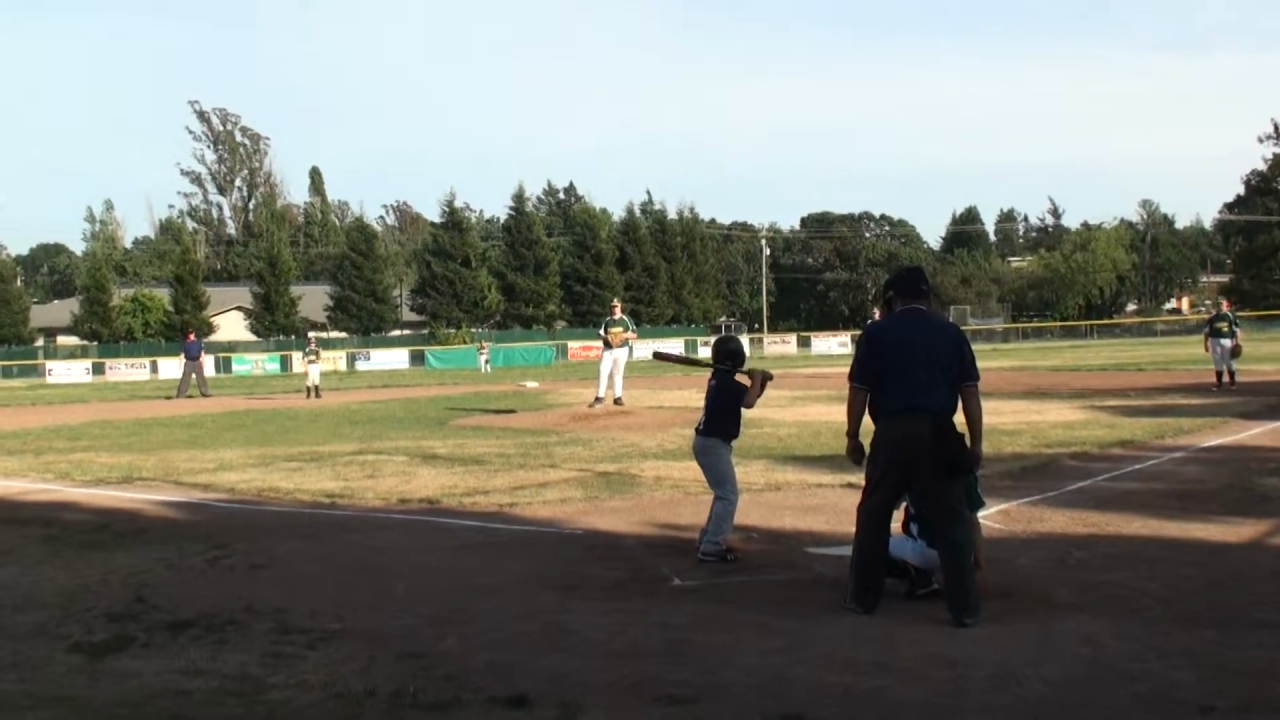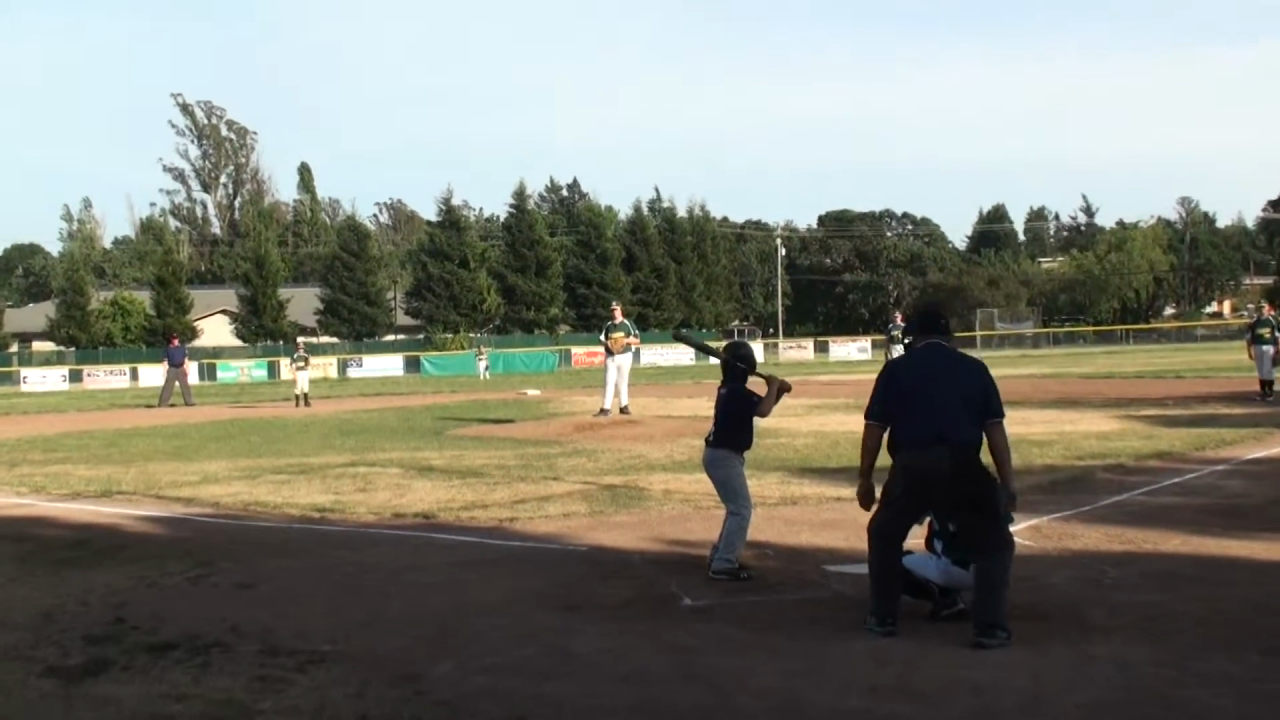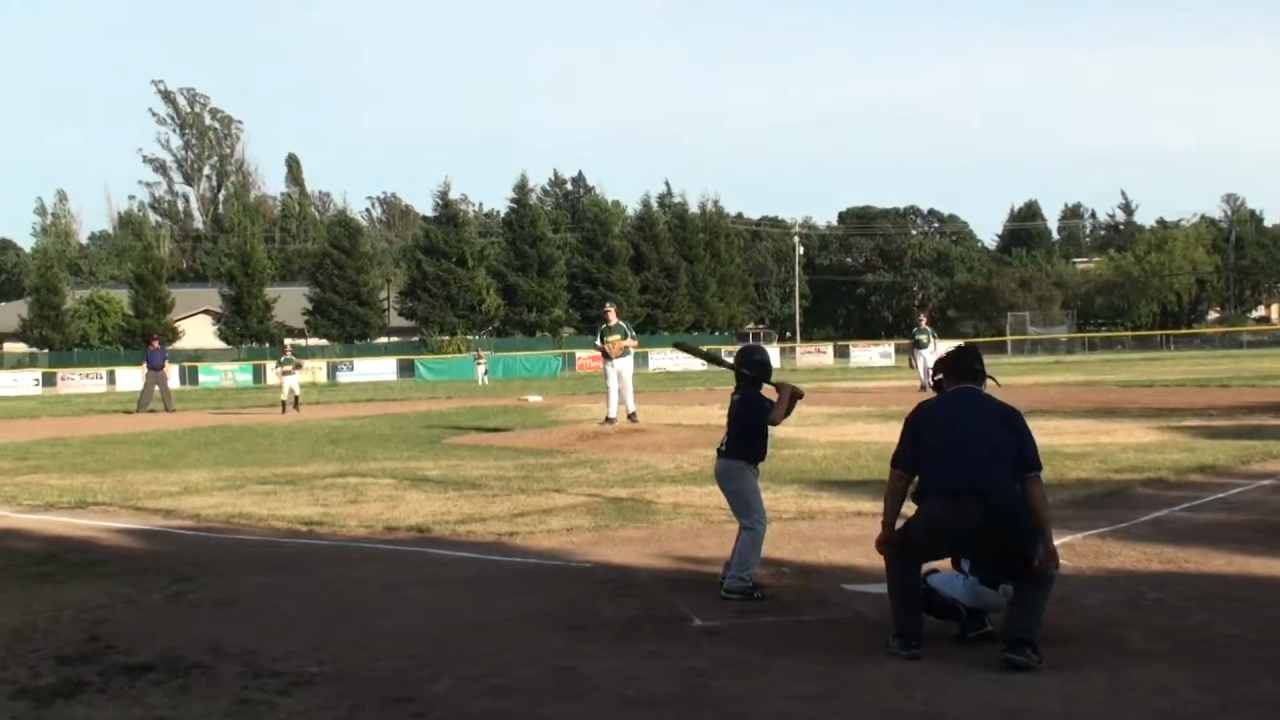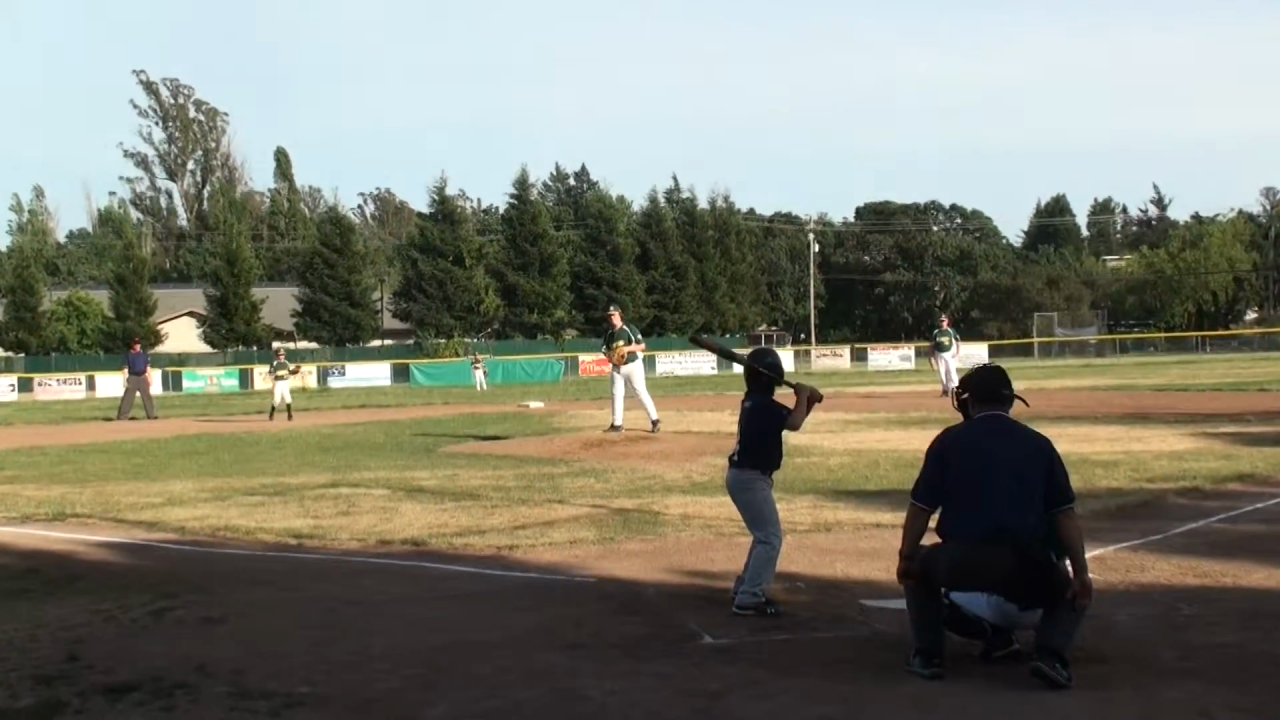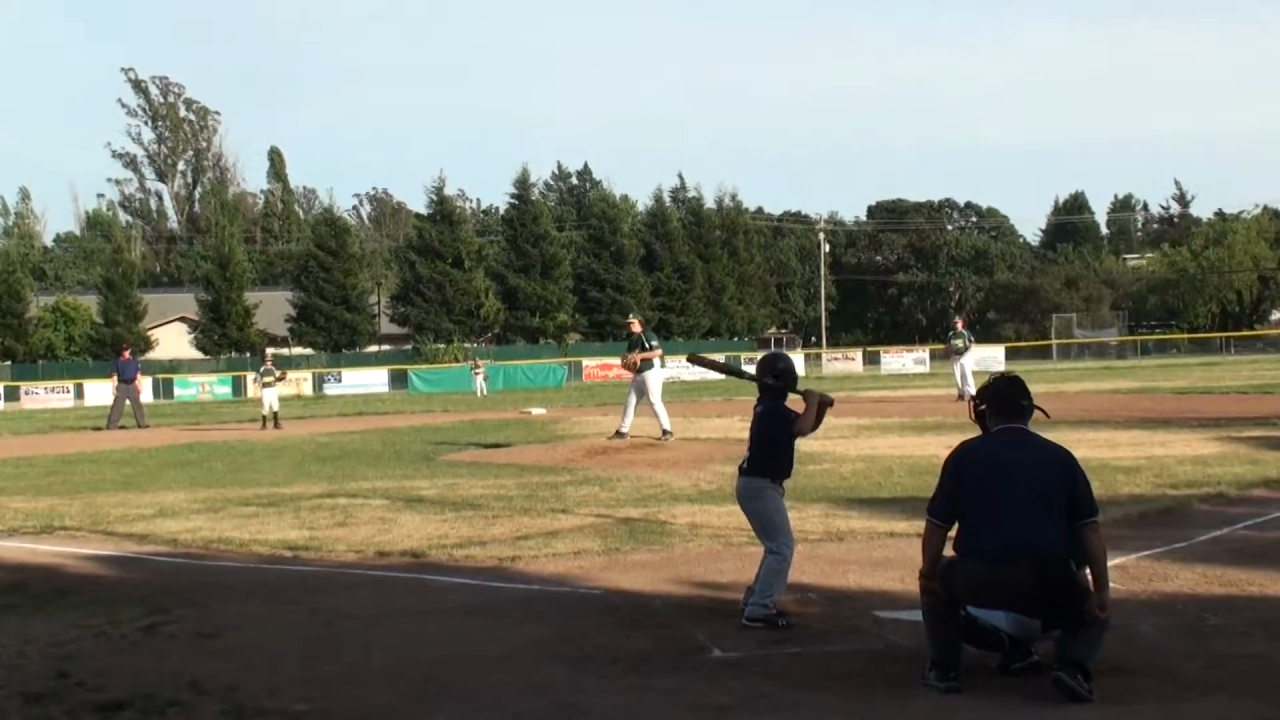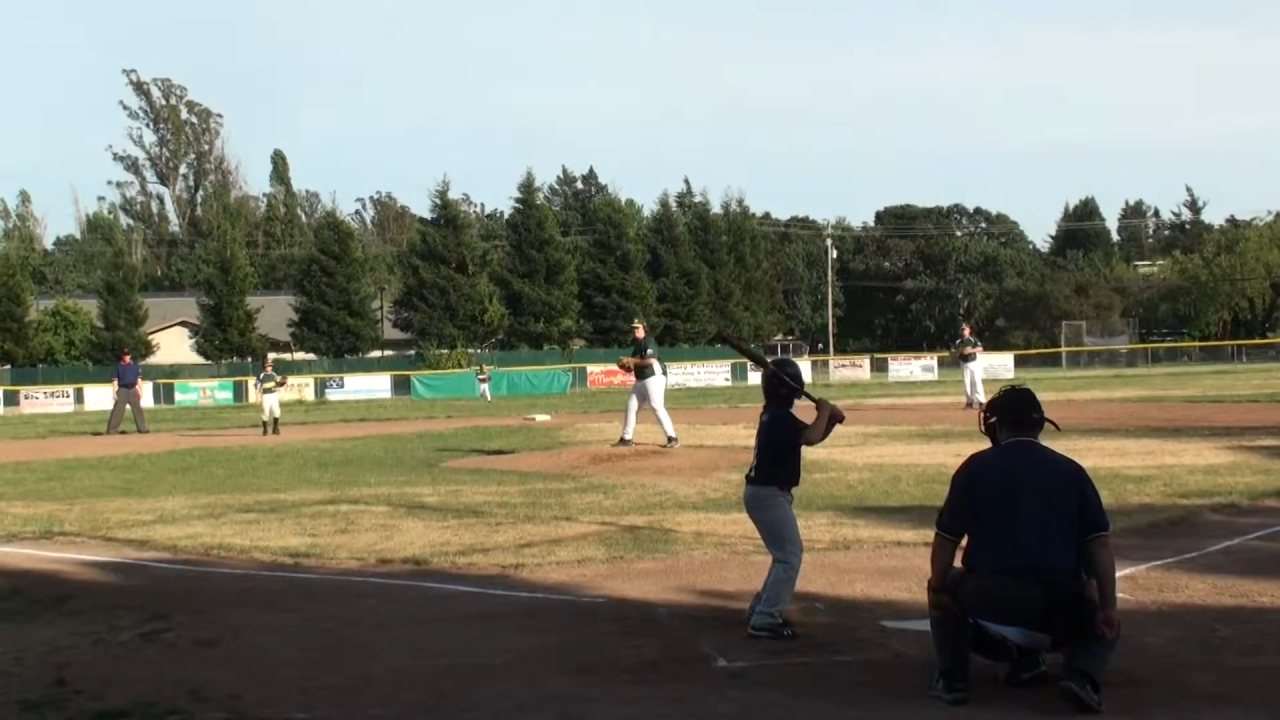
dt=0.4s
person 1, frame 1
left shoulder: (876, 333)
right shoulder: (951, 333)
left elbow: (859, 391)
right elbow: (970, 391)
left wrist: (853, 437)
right wrist: (976, 443)
left hip: (891, 434)
right hip: (938, 434)
left knee: (874, 516)
right knee: (950, 520)
left ankle: (863, 597)
right ankle: (965, 608)
person 1, frame 2
left shoulder: (896, 368)
right shoulder: (974, 368)
left elbow: (874, 428)
right elbow: (995, 429)
left wrist: (865, 480)
right wrist: (1007, 483)
left hip: (910, 467)
right hip: (961, 468)
left knee: (884, 535)
right knee: (994, 544)
left ankle: (883, 617)
right ankle: (990, 626)
person 1, frame 3
left shoulder: (925, 412)
right shoulder: (1008, 415)
left elbow: (899, 477)
right elbow: (1032, 482)
left wrist: (887, 527)
right wrist: (1046, 541)
left hip: (937, 517)
right hip: (995, 520)
left knee: (899, 553)
right knee: (1037, 571)
left ankle: (906, 638)
right ankle: (1020, 642)
person 1, frame 4
left shoulder: (949, 440)
right shoulder: (1038, 443)
left elbow: (920, 508)
right elbow: (1065, 514)
left wrist: (906, 558)
right wrist: (1081, 574)
left hip: (962, 560)
right hip: (1024, 564)
left knee: (919, 569)
right knee: (1070, 596)
left ankle: (928, 655)
right ankle: (1050, 654)
person 1, frame 5
left shoulder: (966, 454)
right shoulder: (1059, 456)
left elbow: (937, 525)
right elbow: (1089, 527)
left wrist: (928, 576)
right wrist: (1100, 590)
left hip: (980, 580)
right hip: (1046, 582)
left knee: (938, 578)
right knee: (1092, 612)
left ankle: (944, 668)
right ankle: (1072, 665)
person 1, frame 6
left shoulder: (976, 467)
right shoulder: (1070, 470)
left elbow: (946, 538)
right elbow: (1099, 543)
left wrist: (937, 590)
right wrist: (1108, 606)
left hip: (989, 595)
right hip: (1056, 600)
left knee: (945, 588)
right knee: (1102, 625)
left ankle: (952, 678)
right ankle: (1081, 675)
person 2, frame 1
left shoulder: (720, 380)
right shoulder: (726, 383)
left elbow: (750, 395)
right elbow: (749, 402)
left wrist: (762, 380)
right wrist: (756, 379)
left hip: (710, 442)
right hip: (713, 444)
left knee: (723, 493)
right knee: (729, 495)
left ankle: (708, 540)
right ankle: (711, 548)
person 2, frame 2
left shoulder: (730, 389)
right shoulder: (737, 391)
left elbow: (762, 405)
right elbow: (763, 411)
left wrist: (778, 391)
right wrist: (773, 387)
left hip: (721, 454)
right hip: (723, 456)
left knee: (736, 508)
right knee: (741, 509)
left ankle: (720, 557)
right ankle: (723, 565)
person 2, frame 3
left shoulder: (746, 395)
right shoulder: (750, 397)
left elbow: (781, 413)
right elbow: (774, 419)
left wrist: (791, 397)
right wrist: (784, 393)
left hip: (735, 465)
right hip: (737, 467)
left knee: (750, 522)
right knee: (755, 524)
left ankle: (733, 574)
right ankle: (736, 583)
person 2, frame 4
left shoulder: (755, 401)
right shoulder: (763, 404)
left elbow: (793, 418)
right elbow: (794, 423)
left wrist: (807, 400)
right wrist: (802, 395)
left hip: (746, 475)
right hip: (750, 477)
left knee: (764, 535)
right knee: (770, 537)
left ankle: (745, 589)
right ankle: (749, 599)
person 2, frame 5
left shoulder: (771, 407)
right shoulder: (773, 409)
left elbow: (808, 426)
right elbow: (802, 429)
left wrist: (821, 406)
right wrist: (811, 401)
left hip: (758, 483)
right hip: (759, 485)
left knee: (776, 545)
right knee: (782, 547)
left ankle: (755, 601)
right ankle: (759, 611)
person 2, frame 6
left shoulder: (775, 415)
right shoulder: (780, 418)
left elbow: (814, 436)
right elbow: (810, 438)
left wrist: (831, 419)
right wrist: (824, 411)
left hip: (765, 491)
right hip: (768, 494)
left knee: (787, 553)
right knee: (789, 556)
left ankle: (762, 609)
right ankle: (764, 620)
